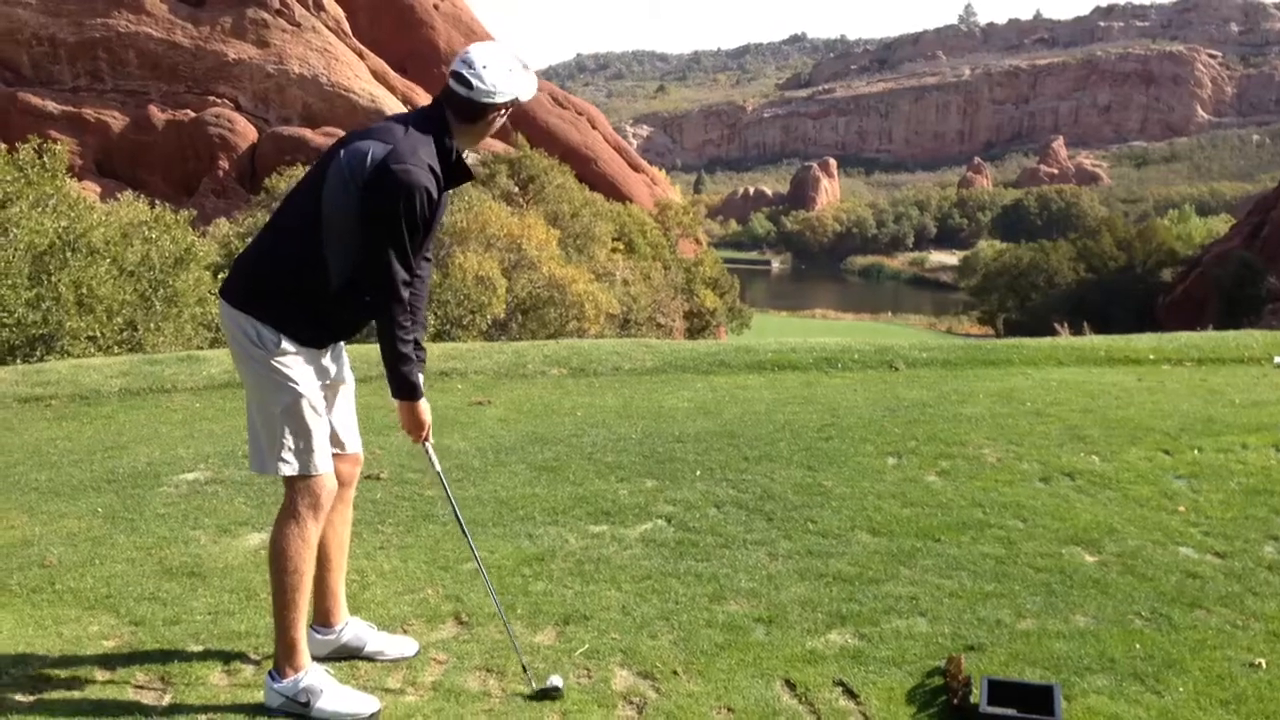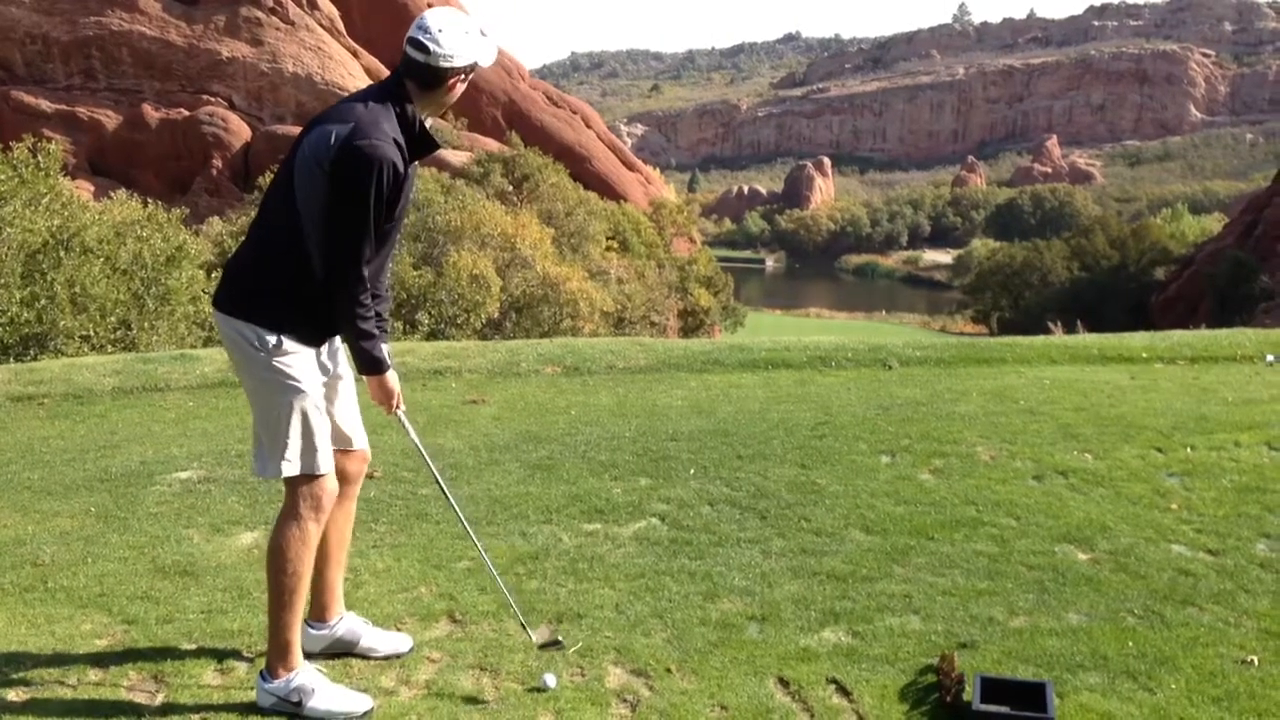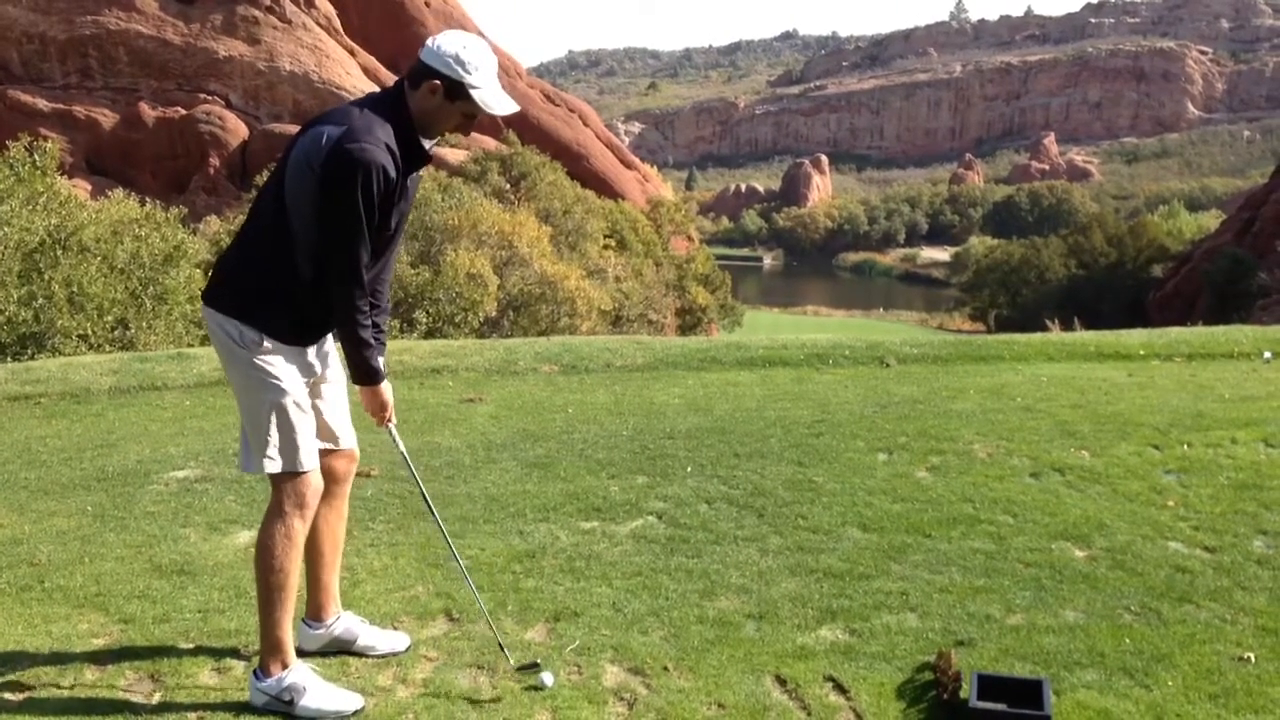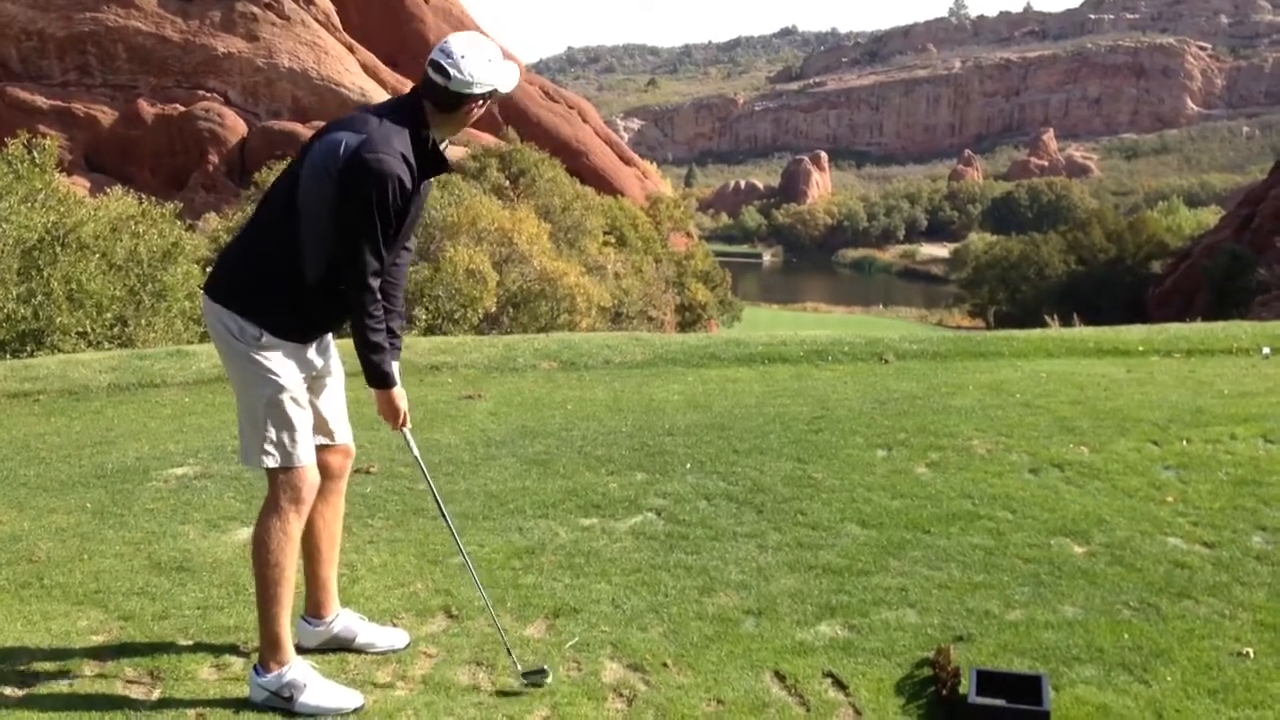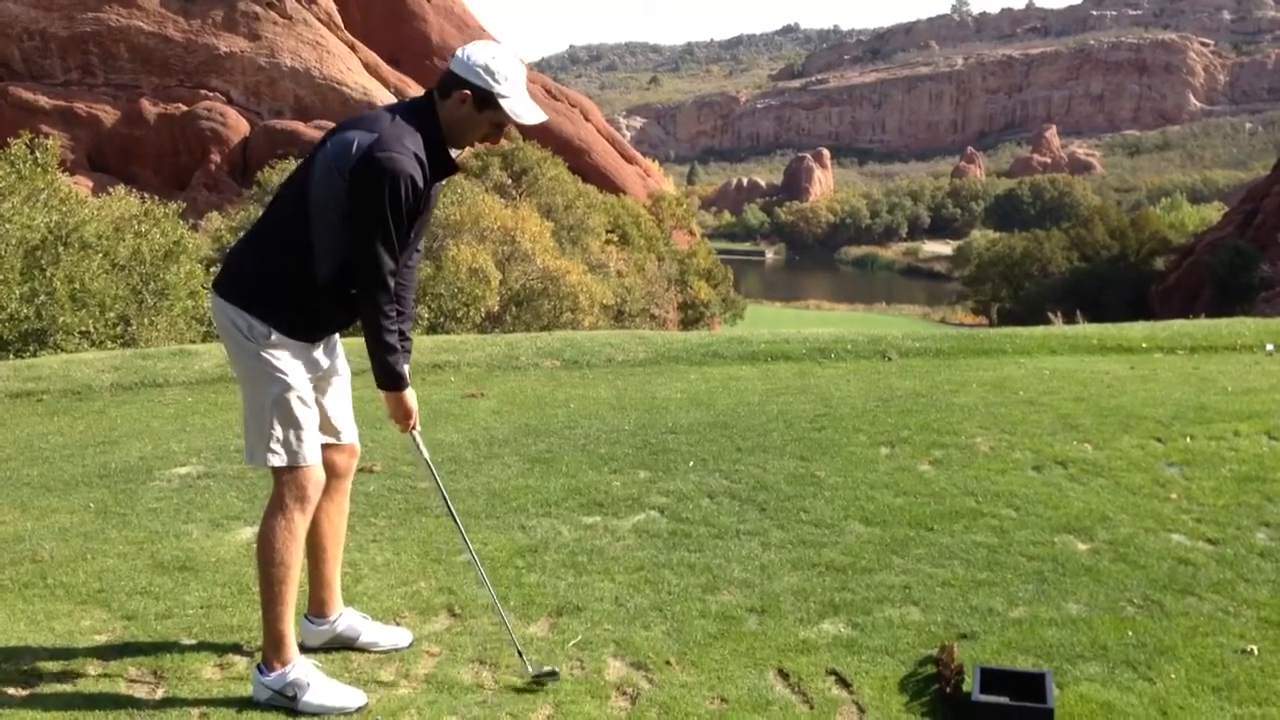
dt=1s
person 1, frame 1
left shoulder: (425, 151)
right shoulder: (407, 171)
left elbow: (411, 274)
right elbow: (388, 287)
left wrist: (415, 374)
right wrist: (408, 392)
left hip: (313, 322)
right hip: (275, 323)
left knee: (343, 468)
right knee: (311, 489)
left ankle: (330, 625)
person 1, frame 2
left shoulder: (387, 127)
right shoulder: (370, 145)
left elbow: (366, 260)
right elbow: (346, 271)
left wrist: (376, 349)
right wrist: (376, 365)
left hip: (310, 320)
right hip: (270, 323)
left knee: (350, 465)
right knee: (312, 492)
left ankle: (326, 620)
person 1, frame 3
left shoulder: (399, 142)
right shoulder: (361, 150)
left elbow: (372, 266)
right elbow: (344, 275)
left wrist: (374, 359)
right wrist: (370, 374)
left hip: (304, 321)
right hip: (258, 322)
left knee: (337, 466)
right knee: (300, 488)
left ankle: (324, 619)
person 1, frame 4
left shoulder: (408, 146)
right shoulder: (379, 159)
left elbow: (390, 262)
right elbow: (360, 279)
left wrist: (390, 362)
right wrist: (383, 380)
left hip: (301, 317)
right hip: (258, 318)
left knee: (334, 460)
right knee: (295, 483)
left ankle: (323, 616)
person 1, frame 5
left shoulder: (419, 147)
right shoulder: (392, 158)
left elbow: (399, 267)
right elbow: (374, 280)
left wrist: (400, 365)
right wrist: (394, 381)
left hip: (308, 316)
right hip: (265, 315)
left knee: (339, 459)
right knee: (300, 481)
left ankle: (326, 615)
